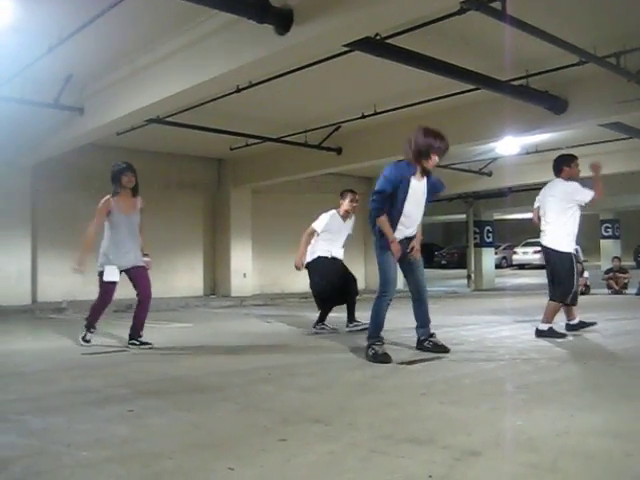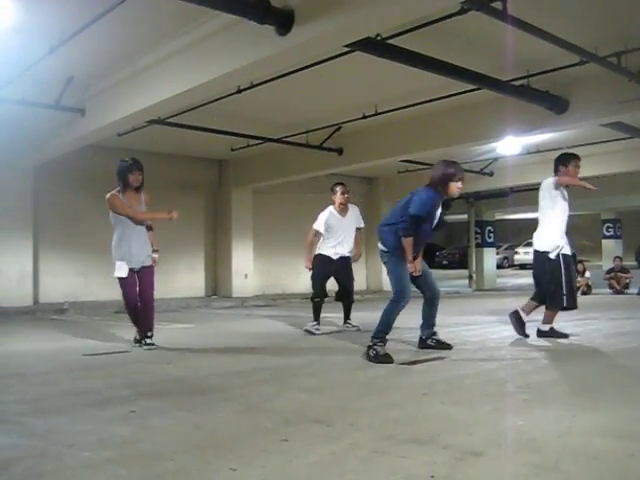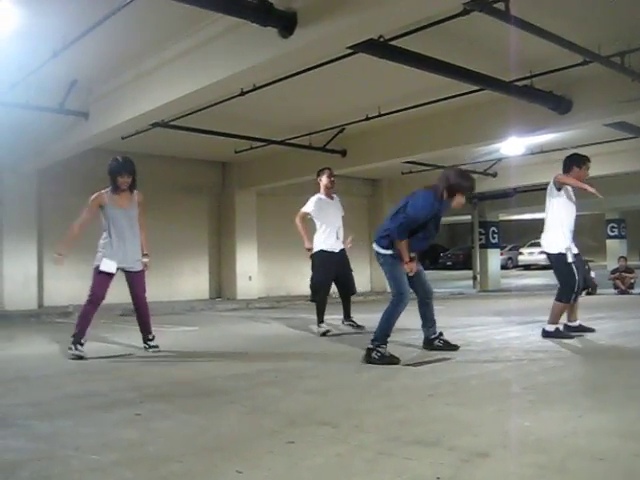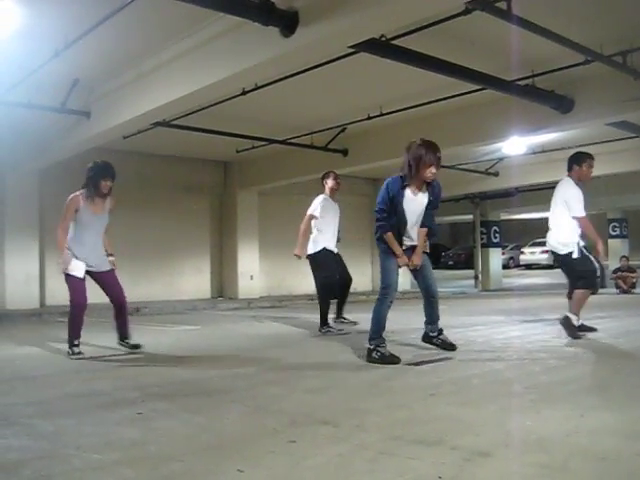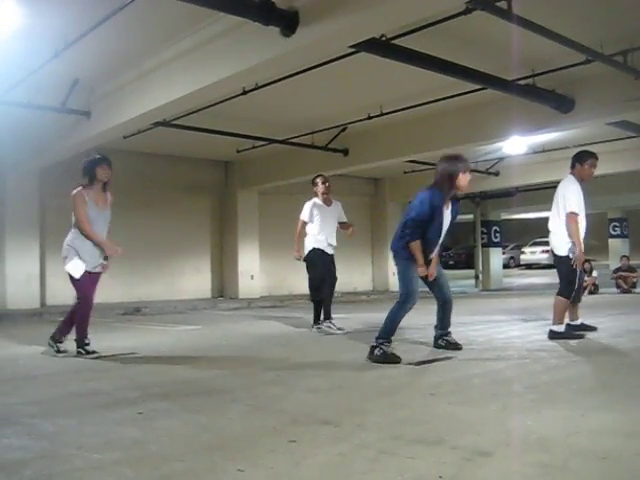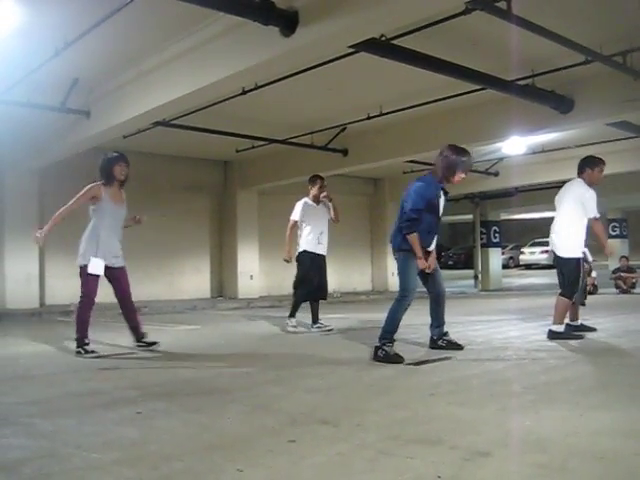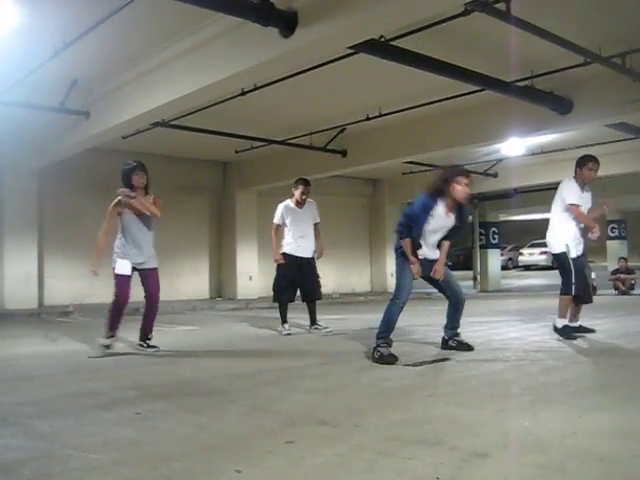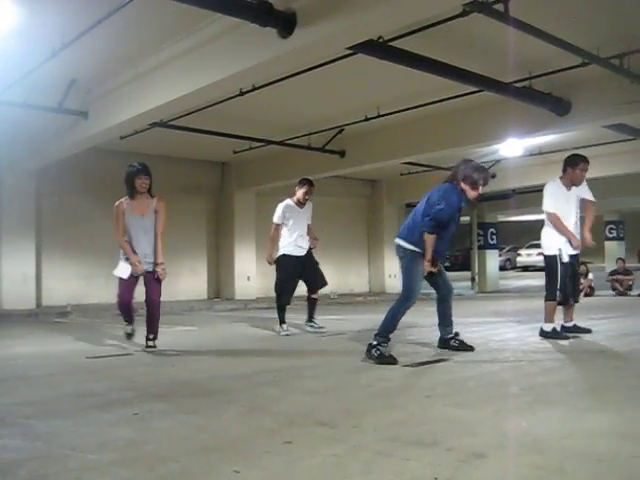
dt=0.4s
person 1, frame 1
left shoulder: (430, 180)
right shoulder: (395, 171)
right elbow: (377, 207)
left wrist: (418, 239)
right wrist: (392, 241)
left hip: (409, 241)
right hip: (387, 240)
left knee: (419, 290)
right knee: (387, 289)
left ankle: (425, 337)
right ankle: (374, 343)
person 1, frame 2
left shoulder: (438, 201)
right shoulder: (426, 196)
right elbow: (407, 228)
left wrist: (418, 258)
right wrist: (409, 260)
left hip: (412, 254)
right hip: (394, 249)
left knee: (433, 293)
right knee: (402, 296)
left ankle: (427, 336)
right ankle: (376, 344)
person 1, frame 3
left shoulder: (435, 201)
right shoulder: (426, 201)
right elbow: (400, 230)
left wrist: (413, 259)
right wrist: (406, 259)
left hip: (406, 252)
right hip: (389, 250)
left knee: (425, 292)
right knee: (402, 296)
left ankle: (431, 336)
right ankle: (376, 348)
person 1, frame 4
left shoulder: (433, 189)
right shoulder: (393, 185)
left elbow: (427, 221)
right elbow: (382, 222)
left wrist: (418, 252)
right wrist: (399, 254)
left hip: (415, 246)
right hip: (390, 245)
left knee: (430, 290)
right knee: (388, 290)
left ankle: (432, 332)
right ankle: (375, 346)
person 1, frame 5
left shoulder: (453, 204)
right shoulder: (429, 198)
left elbow: (439, 237)
right elbow: (411, 233)
left wrist: (433, 263)
right wrist: (420, 264)
left hip: (428, 256)
right hip: (407, 254)
left knee: (446, 297)
right knee: (410, 296)
left ankle: (442, 335)
right ankle: (380, 345)
person 1, frame 6
left shoulder: (439, 190)
right shoulder: (421, 187)
right elbow: (409, 224)
left wrist: (432, 254)
right wrist: (419, 256)
left hip: (424, 250)
right hip: (407, 249)
left knee: (438, 293)
right knee: (407, 294)
left ankle: (438, 336)
right ankle: (383, 345)
person 1, frame 7
left shoulder: (461, 212)
right shoulder: (425, 203)
right elbow: (403, 231)
left wrist: (441, 263)
right wrist: (413, 261)
left hip: (433, 260)
right hip: (409, 257)
left knee: (458, 296)
right knee: (400, 297)
left ankle: (450, 337)
right ankle: (381, 345)
person 1, frame 8
left shoulder: (447, 192)
right shoulder: (451, 194)
right elbow: (431, 224)
left wrist: (433, 258)
right wrist: (428, 258)
left hip: (422, 250)
right hip: (412, 247)
left knee: (446, 290)
right knee: (409, 296)
left ankle: (447, 336)
right ankle: (378, 344)
person 2, frame 1
left shoulder: (139, 202)
right shoulder: (108, 202)
right elbow: (93, 230)
left wrist: (144, 255)
right wrist: (83, 257)
left hip: (134, 258)
right hip: (111, 258)
left knee: (145, 294)
right knee: (104, 298)
left ankle: (135, 336)
right ankle: (89, 328)
person 2, frame 2
left shoulder: (143, 197)
right shoulder: (113, 198)
right elbow: (137, 216)
left wrist: (154, 249)
right wrist: (167, 215)
left hip: (144, 254)
right hip: (124, 255)
left knee: (147, 296)
right knee: (130, 298)
left ankle: (147, 335)
right ankle: (139, 330)
person 2, frame 3
left shoulder: (138, 197)
right shoulder: (101, 198)
right elbow: (80, 223)
left wrist: (145, 254)
right wrist: (63, 248)
left hip: (133, 256)
right hip: (109, 254)
left knee: (140, 300)
right knee: (95, 297)
left ankle: (148, 338)
right ankle: (77, 341)
person 2, frame 4
left shoulder: (108, 202)
right shoulder: (76, 200)
right elbow: (62, 230)
left wrist: (110, 255)
right wrist: (64, 256)
left hip: (99, 259)
right hip: (76, 257)
left knee: (119, 299)
right knee: (79, 302)
left ankle: (124, 338)
right ankle: (73, 344)
person 2, frame 5
left shoulder: (108, 197)
right shoulder: (79, 195)
right elbow: (85, 227)
left wrist: (106, 255)
right wrist: (109, 246)
left hip: (95, 257)
right hip: (76, 253)
left knee: (84, 301)
right knee: (85, 299)
left ankle: (57, 338)
right ankle: (82, 344)
person 2, frame 6
left shoulder: (122, 194)
right shoulder: (96, 190)
right elbow: (68, 208)
left wrist: (134, 221)
right wrist: (47, 228)
left hip: (114, 254)
right hip: (93, 252)
left knee: (125, 297)
right knee: (88, 297)
left ankle: (139, 338)
right ankle: (81, 344)
person 2, frame 7
left shoulder: (153, 200)
right shoulder: (119, 203)
left elbow: (157, 214)
right elbow: (105, 233)
left wrist: (134, 200)
right wrist: (97, 260)
left hip: (147, 257)
right hip: (124, 256)
left knee: (153, 299)
right knee: (121, 297)
left ankle: (145, 339)
right ankle: (110, 334)
person 2, frame 8
left shoulder: (158, 204)
right shoulder: (121, 206)
left elbow: (159, 235)
right elbow: (120, 237)
left wrist: (160, 263)
right wrist: (133, 259)
left hip: (152, 261)
right hip: (129, 260)
left knee: (153, 301)
right knee: (123, 300)
left ankle: (151, 338)
right ankle: (129, 322)
person 3, frame 1
left shoulder: (547, 189)
right shoulder: (571, 188)
left elbow: (535, 216)
right elbow: (597, 196)
right wrist: (597, 174)
left hip: (549, 244)
right hip: (562, 245)
left knee: (567, 285)
right knee: (565, 287)
left ankle: (573, 321)
right ankle: (543, 326)
person 3, frame 2
left shoulder: (559, 190)
right shoulder: (550, 183)
right elbow: (564, 180)
right wrist: (585, 184)
left hip: (554, 245)
right hip: (551, 246)
left knee: (549, 288)
right knee: (560, 288)
left ankle: (520, 314)
right ankle: (545, 327)
person 3, frame 3
left shoulder: (567, 189)
right shoulder: (558, 186)
right elbow: (559, 177)
right wrist: (586, 187)
left hip: (564, 243)
right hip: (557, 245)
left knee: (575, 281)
right knee: (572, 283)
left ankle: (572, 323)
right ankle: (551, 327)
person 3, frame 4
left shoulder: (565, 186)
right shoulder: (571, 189)
right elbow: (582, 221)
right wrist: (598, 242)
left hip: (562, 242)
right hip: (567, 243)
left knee: (579, 280)
right knee: (592, 274)
left ankle: (574, 322)
right ankle: (571, 317)
person 3, frame 5
left shoulder: (567, 184)
right shoulder: (572, 186)
right elbow: (571, 218)
right wrist: (579, 247)
left hip: (561, 243)
right hip: (567, 245)
left knee: (574, 284)
right knee: (569, 285)
left ankle: (574, 322)
right ankle: (556, 328)
person 3, frame 6
left shoulder: (568, 188)
right shoulder: (586, 191)
right elbow: (595, 222)
right wrist: (606, 245)
left hip: (560, 243)
right hip: (570, 246)
left knee: (575, 284)
right knee: (570, 287)
left ankle: (574, 322)
right ankle: (556, 328)
person 3, frame 7
left shoulder: (586, 190)
right shoulder: (568, 185)
left elbow: (586, 214)
right elbow: (575, 211)
left wrist: (601, 210)
right wrist: (594, 226)
left hip: (574, 242)
right hip: (562, 242)
left knee: (582, 281)
right knee: (573, 280)
left ankle: (573, 323)
right ankle: (561, 322)
person 3, frame 8
left shoulder: (580, 185)
right shoulder: (552, 187)
left elbow: (589, 206)
right elbow: (552, 216)
left wrist: (586, 230)
right wrist: (572, 236)
left hip: (571, 245)
right hip: (555, 245)
left knee: (573, 284)
right knee: (556, 284)
left ankle: (568, 323)
right ankle: (547, 327)
person 4, frame 1
left shoulder: (351, 219)
right shoulder: (329, 217)
right elbow: (308, 233)
left wrist: (339, 254)
right wrist: (300, 256)
left hip: (333, 259)
right hip: (318, 258)
left knee: (350, 284)
right knee: (331, 291)
left ankle: (351, 321)
right ankle: (319, 323)
person 4, frame 2
left shoulder: (355, 211)
right shoulder: (326, 215)
left elbow: (359, 229)
right elbow: (312, 236)
left wrist: (358, 249)
right wrist: (308, 259)
left hip: (344, 257)
right hip: (324, 255)
left knee: (348, 290)
right knee: (318, 287)
left ankle: (347, 321)
right ankle: (315, 322)
person 4, frame 3
left shoulder: (336, 199)
right shoulder: (316, 200)
right elbow: (299, 218)
left wrist: (346, 237)
right wrist: (307, 241)
left hip: (339, 249)
right hip: (323, 250)
left knee: (346, 284)
right knee: (321, 286)
left ankle: (347, 318)
right ankle: (321, 323)
person 4, frame 4
left shoulder: (335, 205)
right shoulder: (321, 201)
right elbow: (306, 222)
right wrist: (299, 246)
left hip: (331, 249)
right hip: (321, 249)
left knee: (345, 280)
right knee: (328, 285)
left ankle: (339, 316)
right ankle: (324, 325)
person 4, frame 5
left shoulder: (337, 206)
right shoulder: (311, 205)
left elbow: (342, 224)
right elbow: (301, 227)
left wrist: (349, 227)
right wrist: (298, 249)
left hip: (328, 251)
right hip: (315, 250)
left knee: (322, 285)
right knee: (326, 281)
left ankle: (317, 322)
right ankle: (327, 320)
person 4, frame 6
left shoulder: (324, 204)
right shoulder: (302, 204)
left elbow: (336, 220)
right elbow: (291, 227)
left wrist: (331, 202)
right wrist: (288, 250)
left hip: (321, 252)
right hip: (306, 251)
left knee: (319, 286)
right knee: (307, 284)
left ankle: (315, 322)
right ankle: (291, 318)
person 4, frame 7
left shoulder: (312, 205)
right shoulder: (284, 207)
left elbow: (316, 226)
right elbow: (275, 230)
left wrist: (320, 245)
right wrist: (276, 252)
left hip: (308, 255)
right hip: (289, 255)
left knee: (311, 289)
right knee: (284, 289)
left ankle: (314, 323)
right ankle: (284, 323)
person 4, frame 8
left shoulder: (309, 206)
right shoulder: (284, 206)
right elbow: (275, 230)
left wrist: (313, 237)
right wrist: (270, 253)
left hip: (305, 252)
right hip: (287, 254)
left knee: (316, 283)
right knee: (284, 289)
left ankle: (310, 320)
right ankle: (282, 324)
